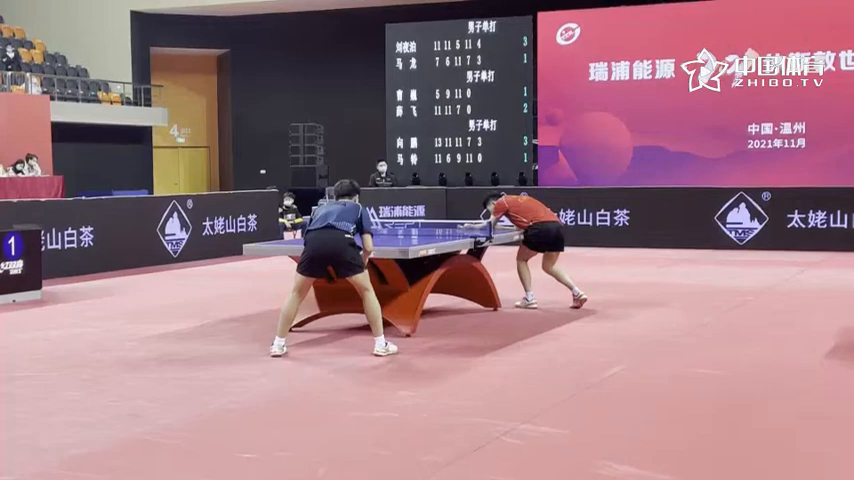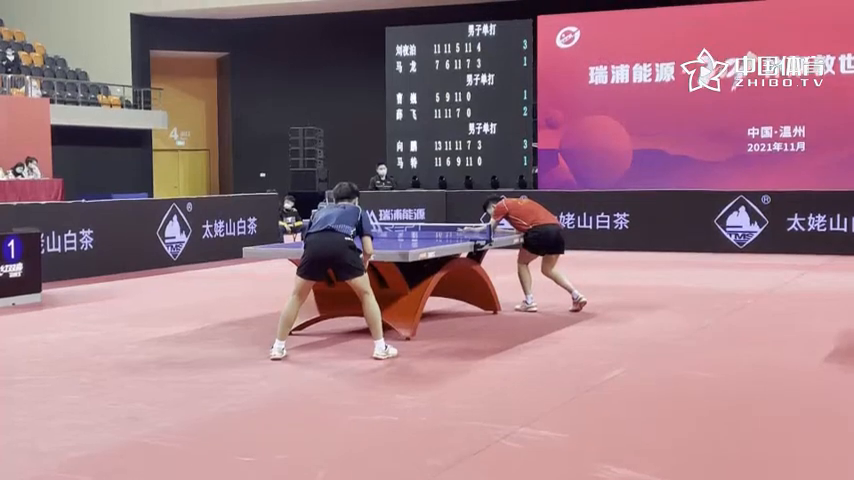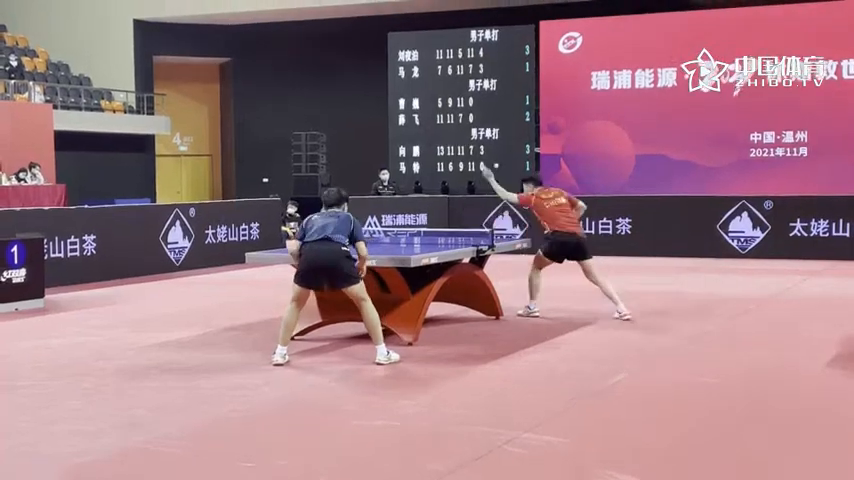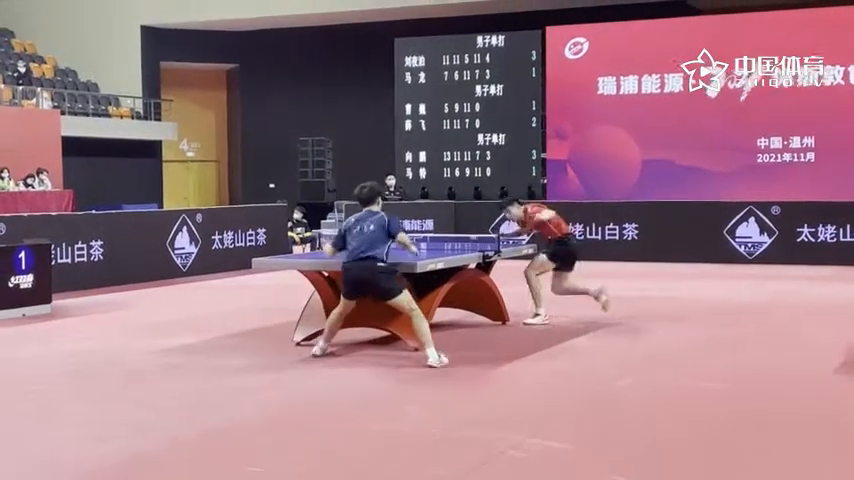
dt=0.7s
person 1, frame 1
left shoulder: (321, 208)
right shoulder: (358, 209)
left elbow: (310, 235)
right elbow: (368, 247)
left wrist: (323, 264)
right wrist: (361, 264)
left hip: (314, 242)
right hip: (342, 242)
left knee: (297, 293)
right knee: (367, 291)
left ankle: (278, 344)
right ankle: (381, 344)
person 1, frame 2
left shoulder: (321, 212)
right shoulder: (358, 211)
left elbow: (308, 239)
right elbow: (368, 250)
left wrist: (323, 266)
right wrist: (362, 265)
left hip: (314, 245)
right hip: (341, 245)
left knee: (297, 296)
right knee: (366, 294)
left ankle: (278, 347)
right ankle: (380, 347)
person 1, frame 3
left shoulder: (311, 219)
right shoulder: (349, 218)
left elbow: (292, 249)
right elbow: (363, 253)
left wrist: (303, 266)
right wrist: (361, 268)
left hip: (309, 255)
right hip: (337, 255)
left knee: (295, 304)
right knee: (364, 302)
left ankle: (280, 353)
right ankle: (382, 352)
person 1, frame 4
left shoulder: (349, 222)
right shoulder: (385, 217)
left elbow: (330, 251)
right elbow: (403, 239)
left wrist: (329, 246)
right wrist: (412, 248)
left hip: (350, 271)
right hip: (376, 270)
left knee: (342, 309)
right knee: (413, 311)
left ankle: (322, 345)
right ankle: (433, 355)
person 2, frame 1
left shoulder: (501, 202)
right shoulder: (518, 200)
left wrist: (473, 226)
left hip: (541, 228)
right hip: (556, 227)
left knee: (521, 260)
right knee: (549, 266)
left ankle: (529, 299)
right ankle: (577, 292)
person 2, frame 2
left shoulder: (501, 205)
right shoulder: (518, 203)
left elbow: (488, 229)
left wrist: (474, 230)
left hip: (541, 231)
right hip: (556, 229)
left knee: (522, 263)
right knee: (548, 269)
left ankle: (529, 302)
right ankle: (576, 295)
person 2, frame 3
left shoulder: (532, 198)
right shoulder: (561, 193)
left elbow: (506, 196)
right elbow: (582, 207)
left wrist: (491, 179)
left hip: (559, 238)
right hip: (578, 237)
left knee: (536, 267)
right knee: (594, 277)
left ankle: (532, 307)
right ankle: (621, 309)
person 2, frame 4
left shoulder: (531, 210)
right shoulder: (524, 215)
left elbow: (550, 213)
right elbow: (525, 229)
left wrist: (544, 216)
right wrist: (511, 234)
left hip: (561, 242)
right hip: (563, 244)
left knee: (530, 272)
right knee: (558, 288)
left ankle: (541, 314)
right ankle: (597, 293)
